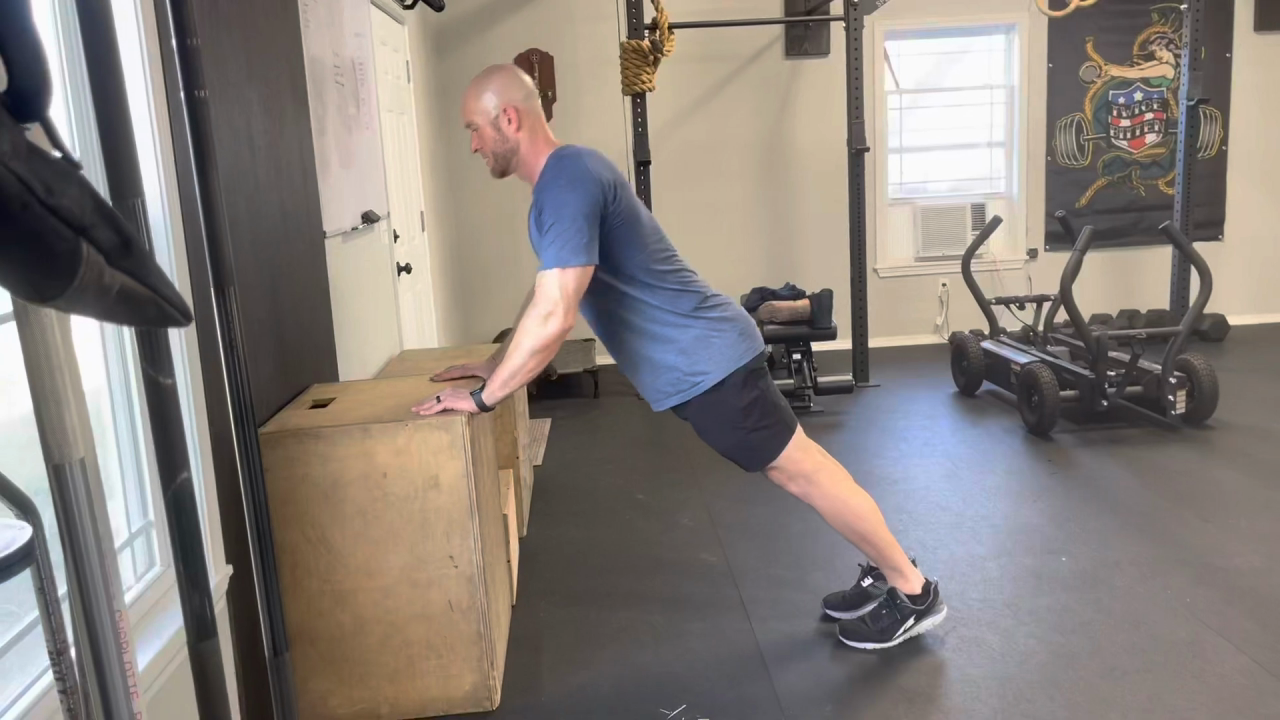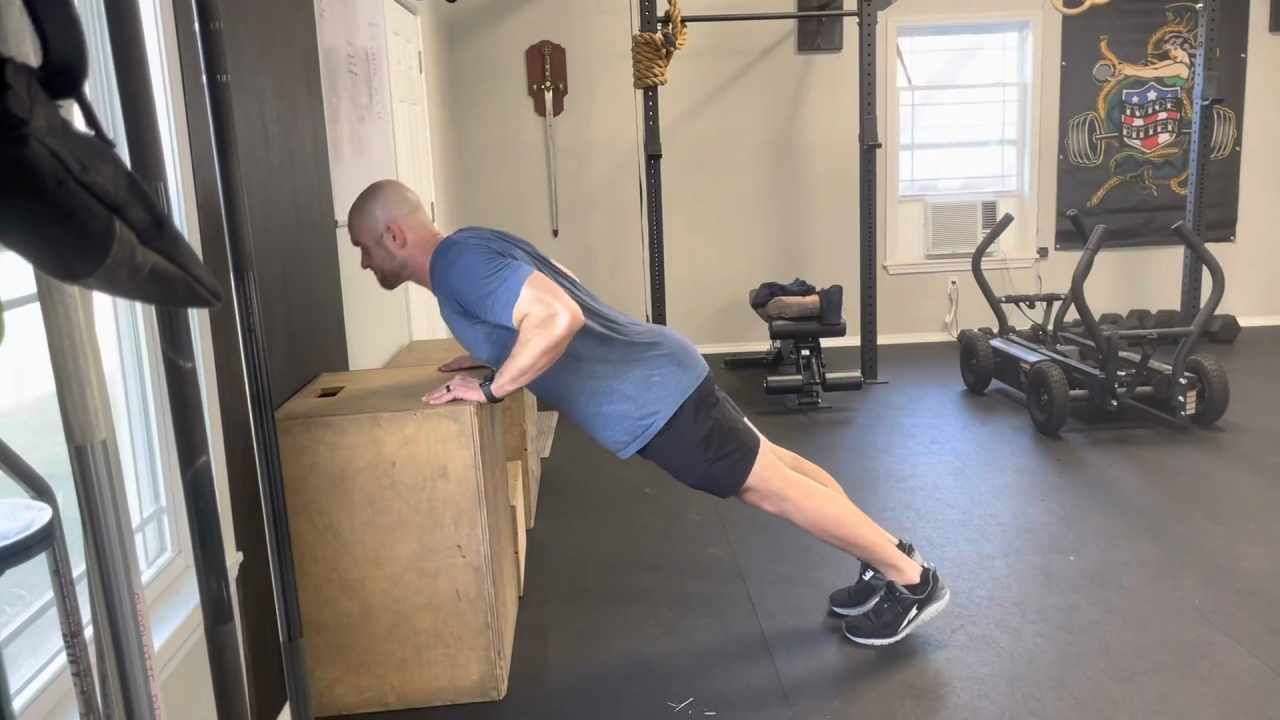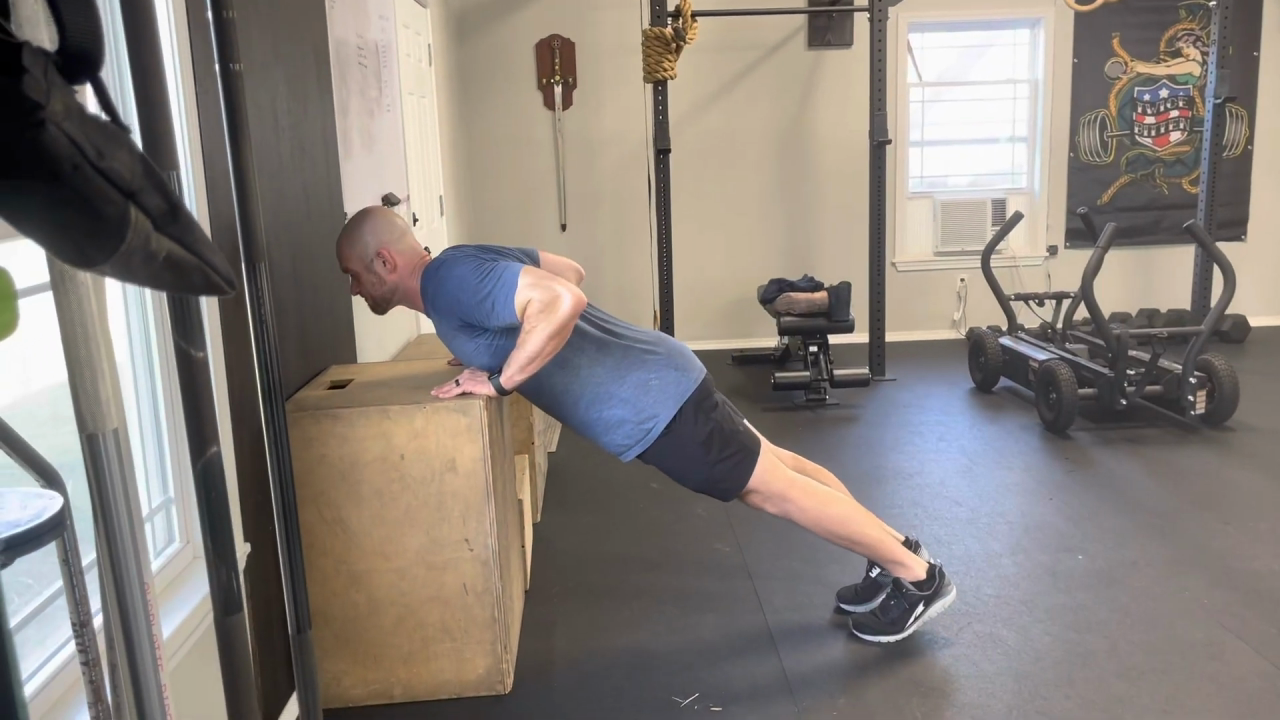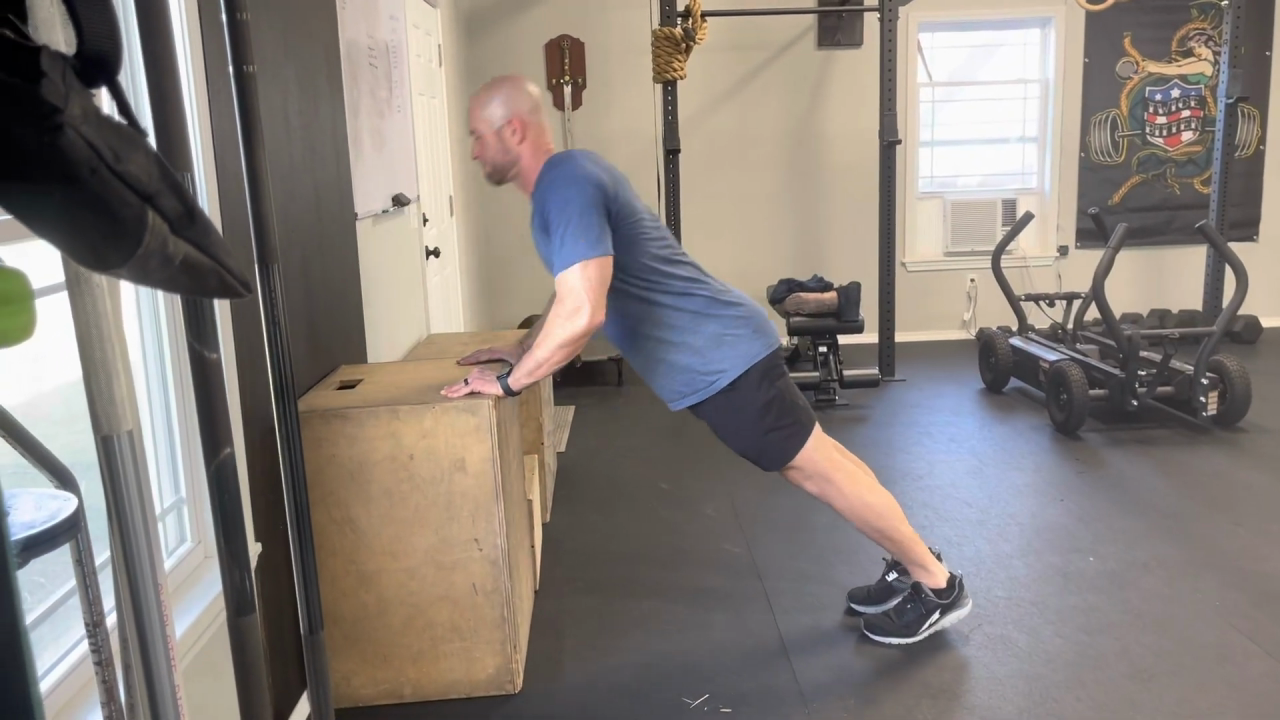
dt=0.7s
person 1, frame 1
left shoulder: (567, 182)
right shoulder: (568, 170)
left elbow: (553, 320)
right elbow: (556, 292)
left wrist: (482, 398)
right wrist: (495, 362)
left hip: (702, 362)
right hip: (704, 349)
left knee: (800, 471)
right knee: (797, 465)
left ankle: (914, 591)
right ankle: (886, 571)
person 1, frame 2
left shoulder: (459, 265)
right shoulder: (469, 246)
left elbow: (559, 319)
left wrist: (490, 388)
right wrist: (493, 358)
left hip: (652, 401)
right hip: (660, 373)
left knee: (774, 487)
right knee: (771, 467)
left ankle: (911, 579)
right ankle: (886, 557)
person 1, frame 3
left shoulder: (450, 282)
right shoulder: (465, 264)
left elbow: (561, 301)
right elbow: (570, 270)
left wrist: (500, 380)
left hip: (652, 403)
right hip: (658, 379)
left knee: (776, 487)
right knee: (773, 467)
left ankle: (917, 576)
right ankle: (894, 552)
person 1, frame 4
left shoulder: (563, 186)
right shoulder: (573, 171)
left elbow: (582, 314)
right elbow: (584, 290)
left wrist: (508, 381)
right wrist: (520, 349)
left hip: (719, 360)
right hip: (724, 343)
left knee: (820, 470)
right knee: (819, 460)
left ankle: (936, 586)
right ankle: (912, 567)
